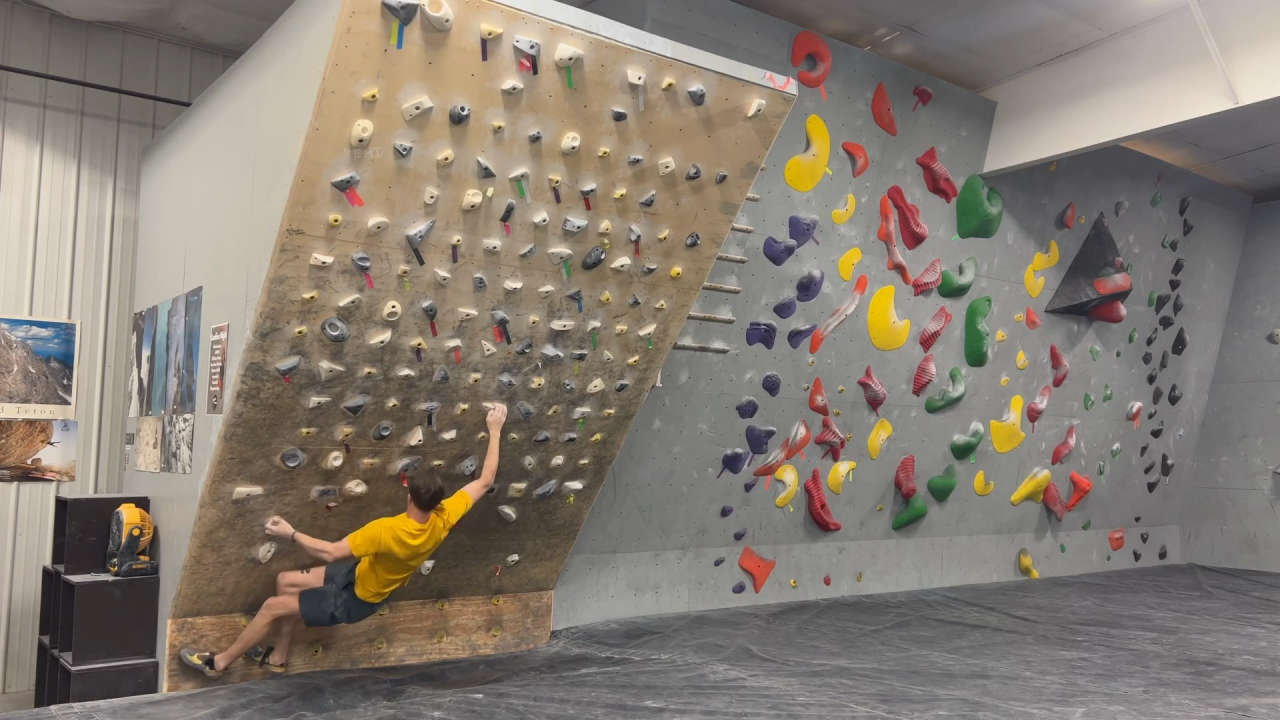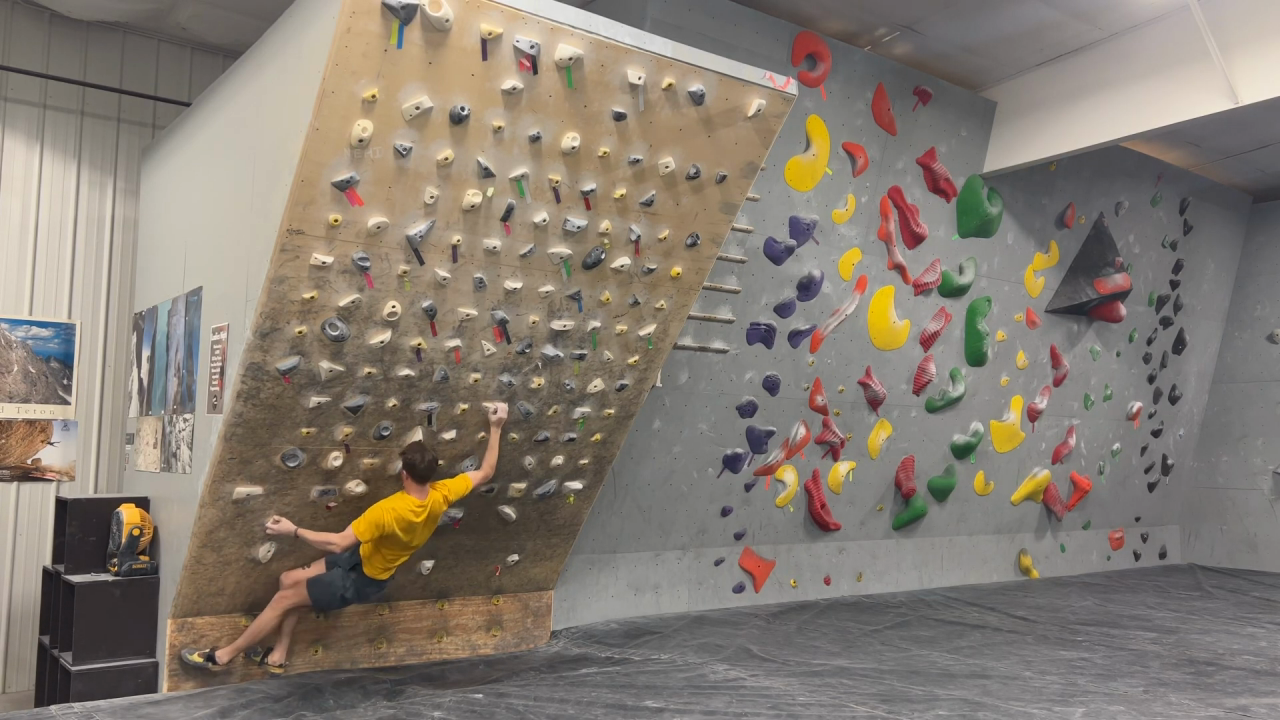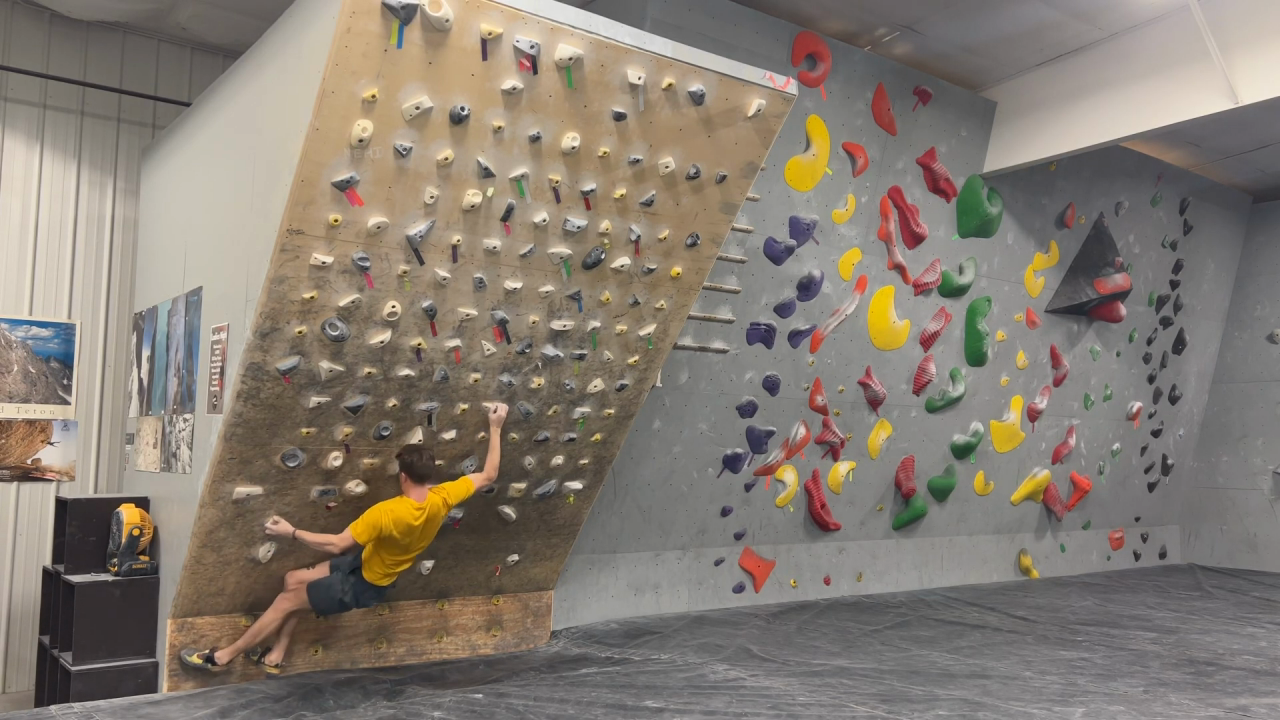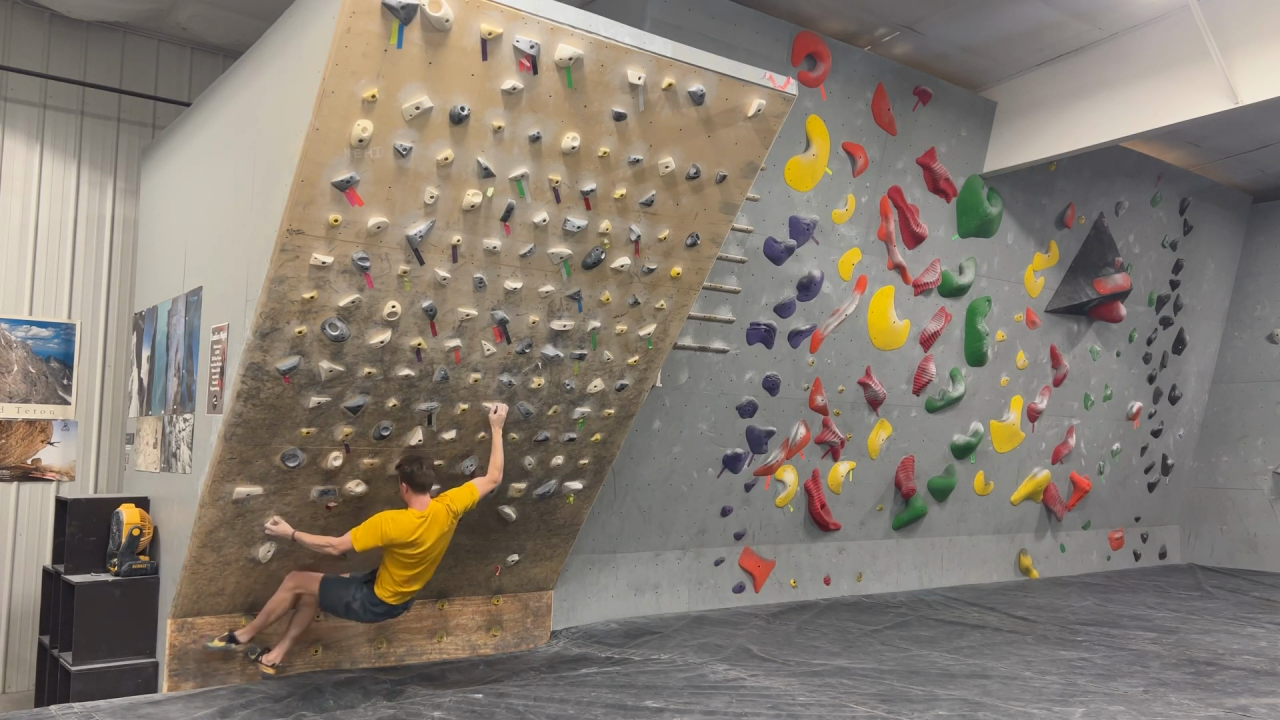
dt=0.2s
person 1, frame 1
left shoulder: (387, 530)
right shoulder: (445, 519)
left elbow: (332, 553)
right elbow: (485, 481)
left wrist: (291, 533)
right wrist: (495, 430)
left hip: (355, 599)
right hip: (362, 573)
left knee: (273, 607)
right knee: (285, 581)
left ankle: (218, 662)
right ankle: (279, 656)
person 1, frame 2
left shoulder: (388, 511)
right shoulder: (443, 494)
left elbow: (337, 543)
right elbow: (486, 472)
left wrist: (293, 530)
right wrist: (495, 427)
left hip: (364, 579)
right hip: (365, 557)
left knee: (284, 598)
right knee: (289, 580)
left ankle: (222, 656)
right ankle: (278, 656)
person 1, frame 3
left shoulder: (387, 513)
right shoulder: (443, 498)
left elbow: (336, 544)
right elbow: (488, 475)
left wrist: (291, 532)
right wrist: (495, 428)
left hip: (365, 584)
right hip: (367, 563)
left knee: (286, 600)
right knee: (293, 580)
left ankle: (222, 657)
right ankle: (275, 656)
person 1, frame 4
left shoulder: (390, 523)
right shoulder: (450, 507)
left elbow: (336, 547)
right elbow: (493, 479)
left wrist: (292, 533)
right wrist: (496, 429)
left hip: (377, 602)
right hip: (402, 598)
left knee: (296, 582)
right knee: (315, 585)
left ankle: (243, 636)
right ankle: (275, 657)
